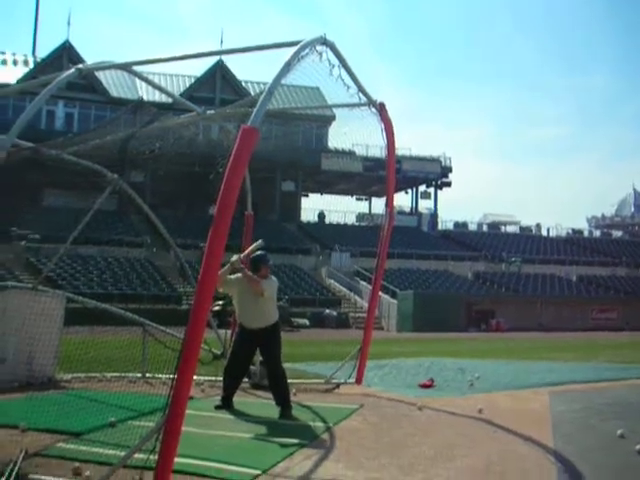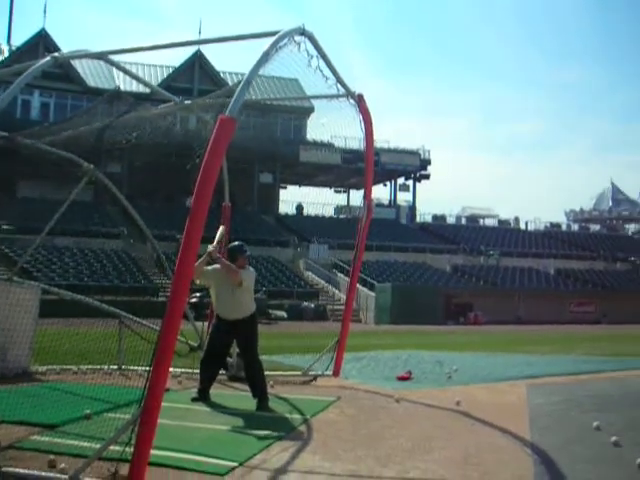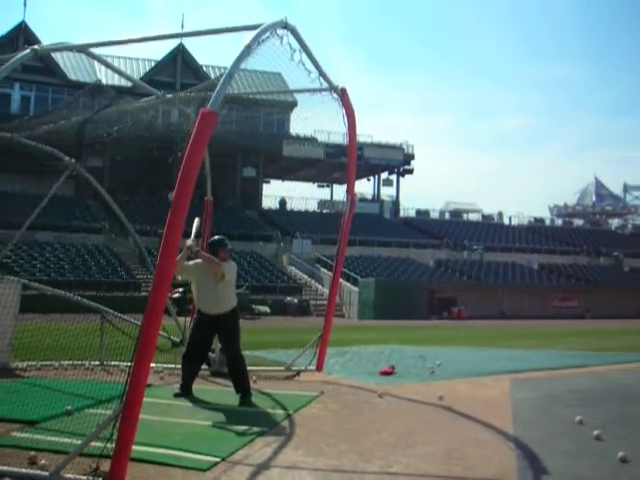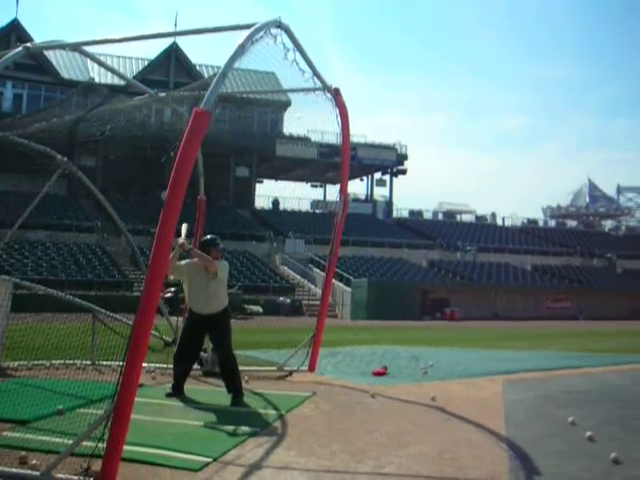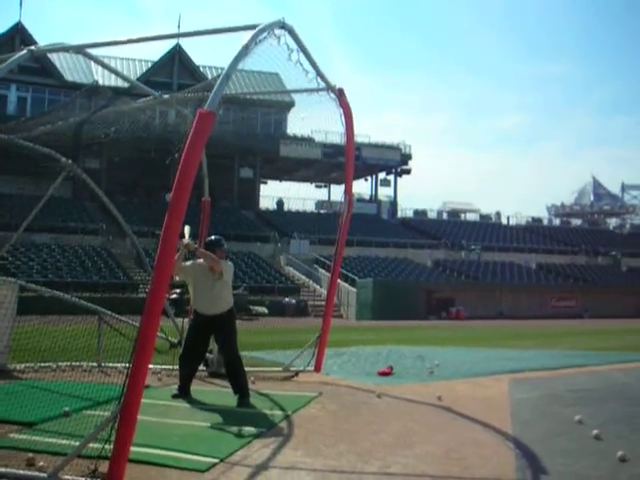
dt=0.2s
person 1, frame 1
left shoulder: (272, 282)
right shoulder: (239, 280)
left elbow: (257, 286)
right elbow: (218, 282)
left wrist: (240, 268)
right wrist: (231, 265)
left hip: (269, 330)
right hip: (246, 330)
left knee: (275, 368)
right knee: (234, 366)
left ankle: (285, 406)
right ankle: (226, 399)
person 1, frame 2
left shoulder: (250, 273)
right shoulder: (216, 271)
left elbow: (235, 275)
right elbow: (195, 274)
left wrist: (217, 257)
right wrist: (207, 256)
left hip: (246, 322)
right hip: (223, 321)
left knee: (251, 360)
right knee: (210, 358)
left ankle: (262, 398)
right ankle: (203, 391)
person 1, frame 3
left shoulder: (231, 266)
right shoulder: (197, 266)
left elbow: (217, 267)
right elbow: (177, 269)
left wrist: (196, 251)
right wrist: (186, 251)
left hip: (227, 316)
right hip: (204, 316)
left knee: (234, 355)
right knee: (192, 353)
left ankle: (245, 393)
right ankle: (186, 387)
person 1, frame 4
left shoulder: (223, 266)
right shoulder: (189, 265)
left elbow: (210, 264)
right elbow: (169, 269)
left wrist: (189, 248)
right wrist: (178, 249)
left hip: (219, 316)
right hip: (195, 316)
left knee: (226, 355)
right knee: (183, 353)
left ankle: (237, 393)
right ankle: (177, 387)
person 1, frame 5
left shoulder: (228, 267)
right shoulder: (195, 266)
left elbow: (215, 263)
right elbow: (175, 270)
left wrist: (194, 248)
right wrist: (183, 250)
left hip: (224, 317)
right hip: (200, 317)
left knee: (231, 356)
right knee: (188, 354)
left ankle: (243, 394)
right ankle: (184, 388)
